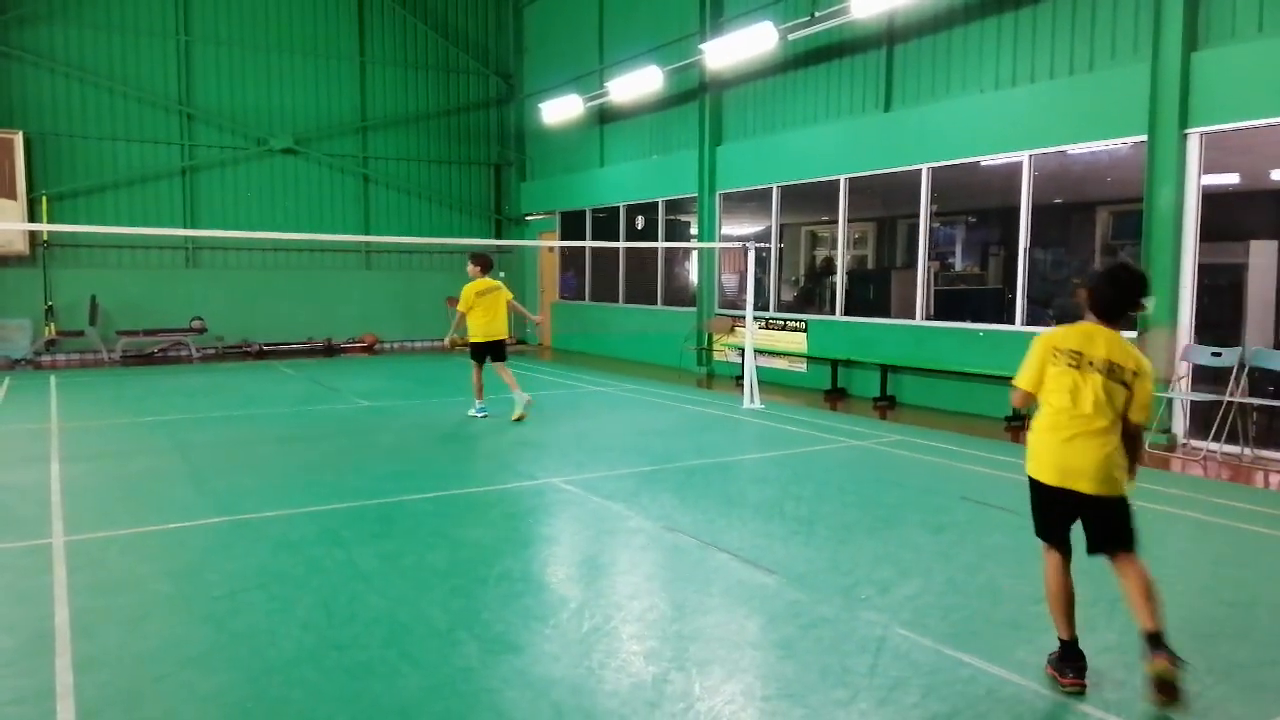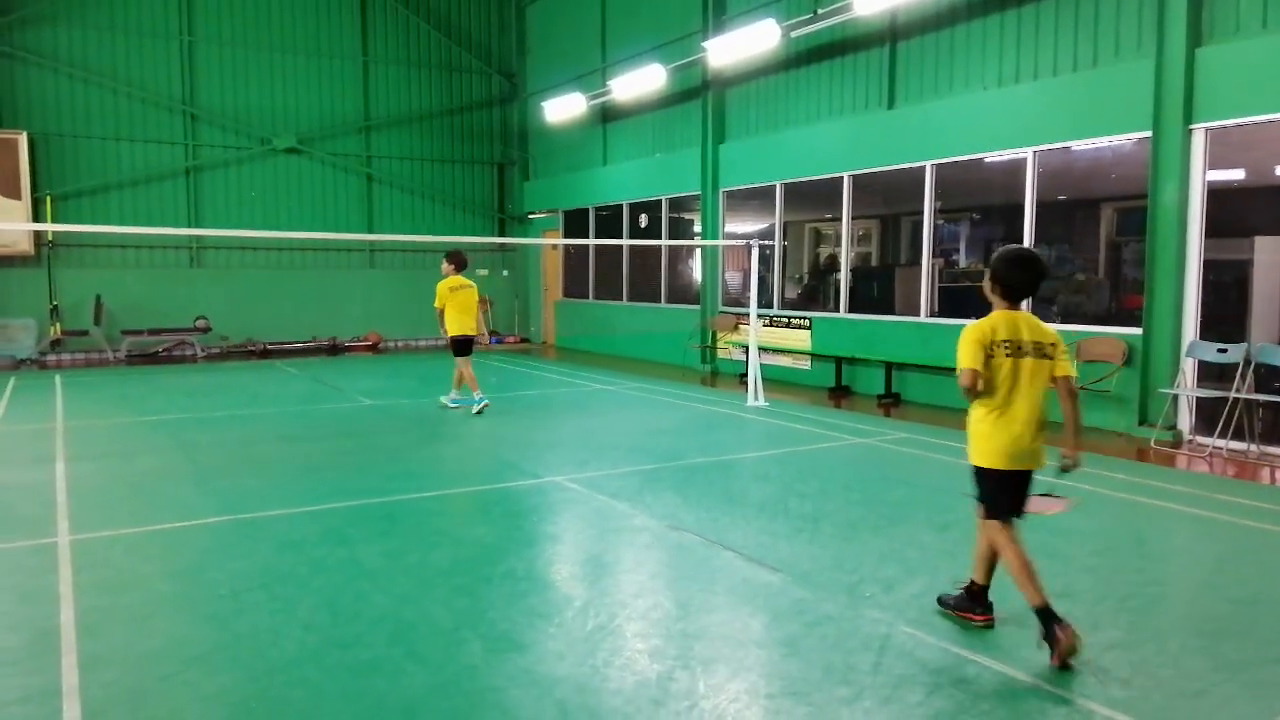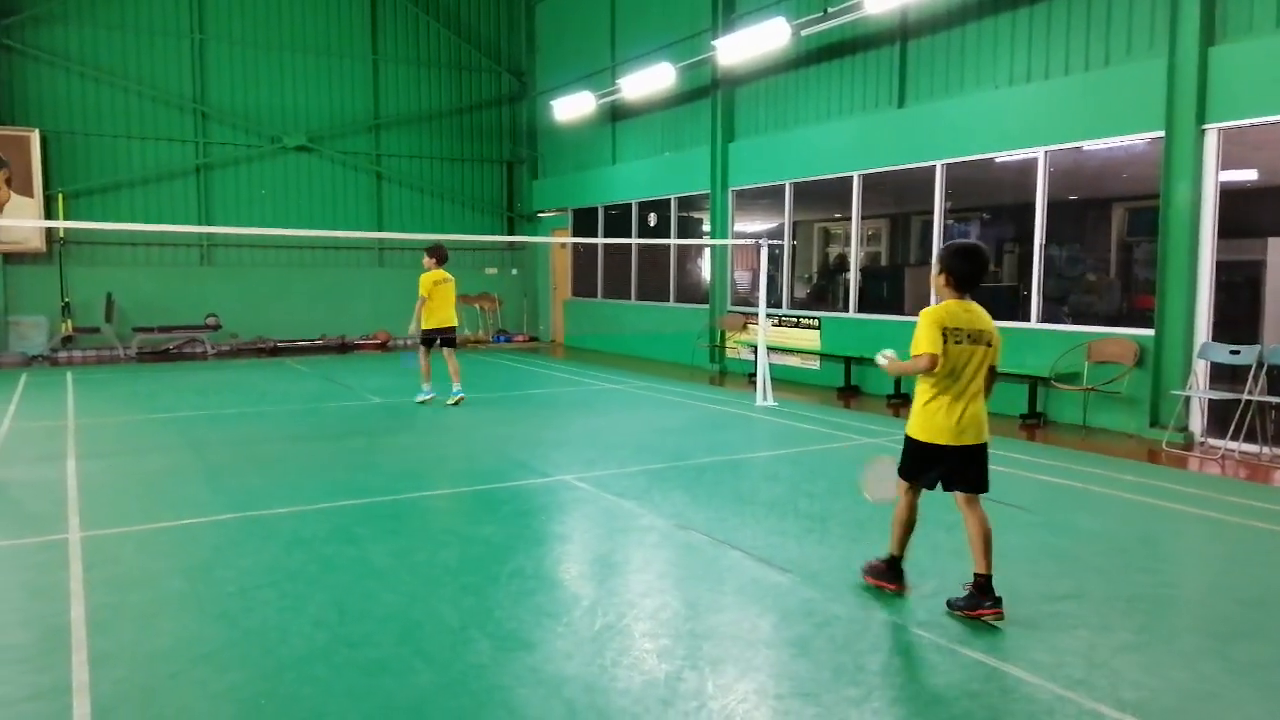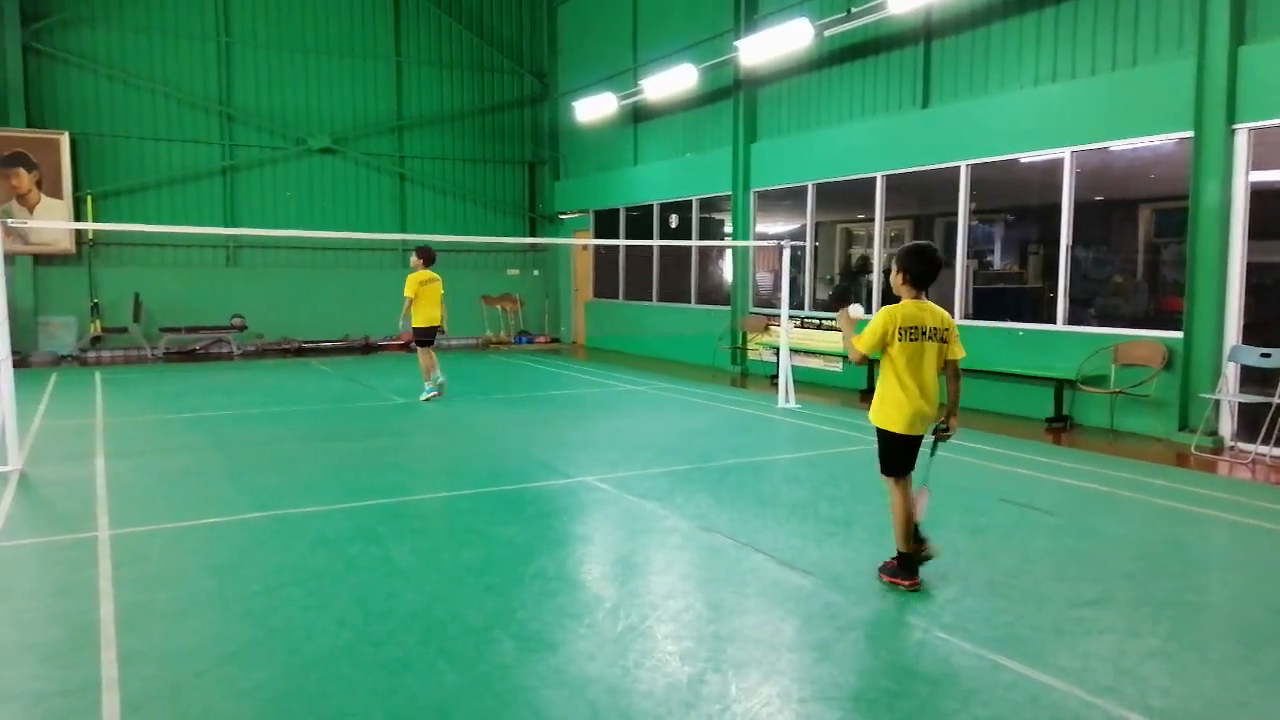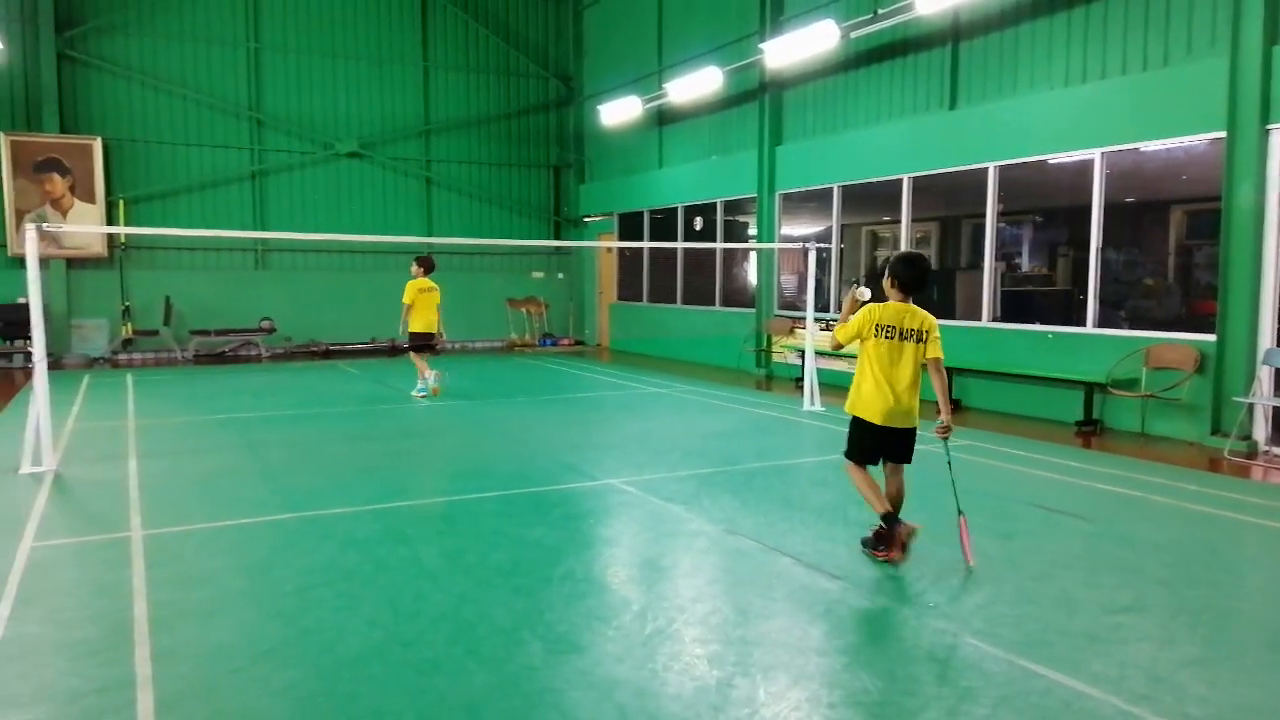
dt=0.4s
person 1, frame 1
left shoulder: (1052, 341)
right shoulder: (1134, 361)
left elbow: (1020, 400)
right elbow: (1135, 430)
left wrist: (1045, 396)
right wrist: (1128, 470)
left hip: (1050, 464)
right hip: (1103, 472)
left knee: (1055, 552)
right knee: (1125, 560)
left ankle: (1069, 658)
right ankle: (1156, 647)
person 1, frame 2
left shoulder: (979, 331)
right shoulder: (1047, 335)
left elbow: (969, 382)
right elbow: (1069, 392)
left wrist: (972, 393)
right wrist: (1072, 445)
left hip: (993, 448)
right hip: (1028, 447)
left knee: (1003, 532)
right knee: (994, 518)
left ankle: (1053, 624)
right ankle: (976, 597)
person 1, frame 3
left shoulder: (934, 316)
right shoulder: (986, 321)
left elbow: (927, 364)
right elbow: (989, 376)
left wrist: (893, 366)
left hip: (931, 427)
right hip: (971, 429)
left knee: (909, 491)
right knee: (969, 503)
left ankle: (891, 567)
right ankle: (984, 593)
person 1, frame 4
left shoulder: (890, 316)
right shoulder: (944, 319)
left elbow: (858, 356)
right elbow: (953, 371)
left wrist: (847, 328)
right wrist: (951, 415)
left hip: (894, 415)
right hip: (923, 414)
left knee: (898, 483)
right knee: (900, 478)
left ankle: (905, 565)
right ankle: (916, 540)
person 1, frame 5
left shoulder: (870, 313)
right shoulder: (927, 322)
left elbow: (835, 343)
right elbow: (936, 368)
left wrist: (846, 311)
right wrist: (945, 412)
left hip: (870, 409)
right hip: (905, 413)
left knee: (856, 467)
right knee: (894, 470)
left ankle: (894, 526)
right ankle: (885, 537)
